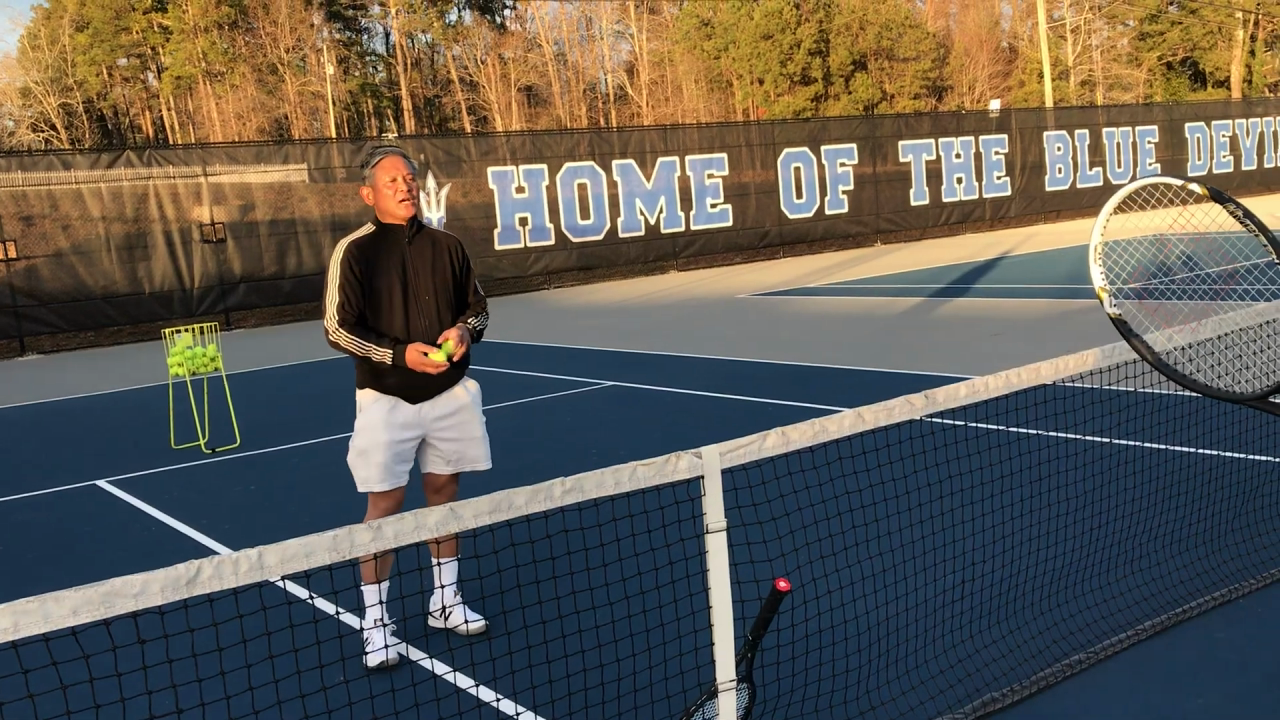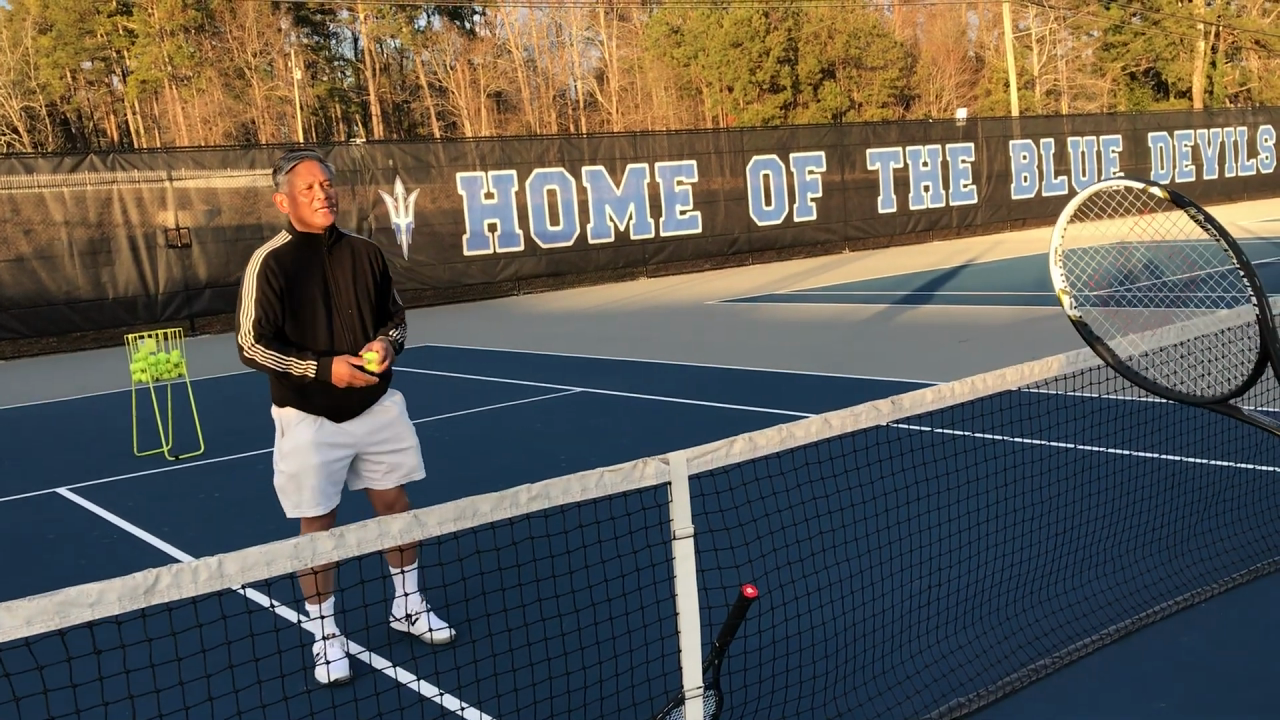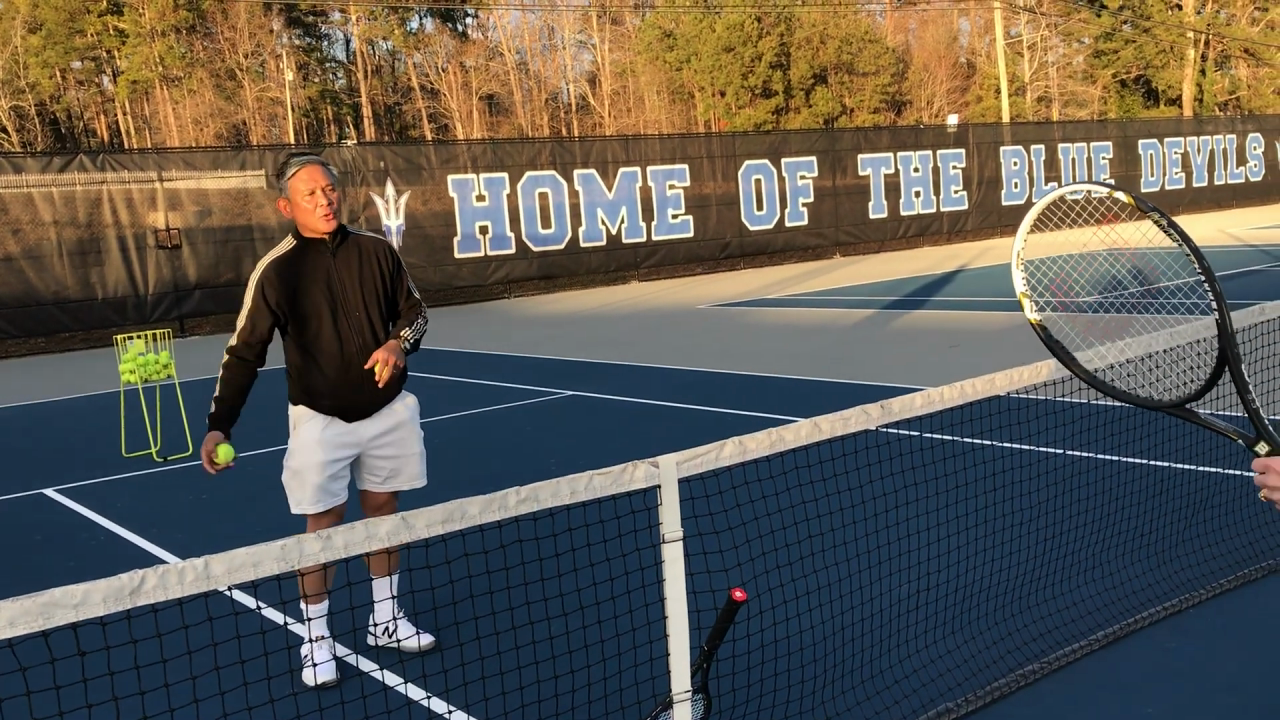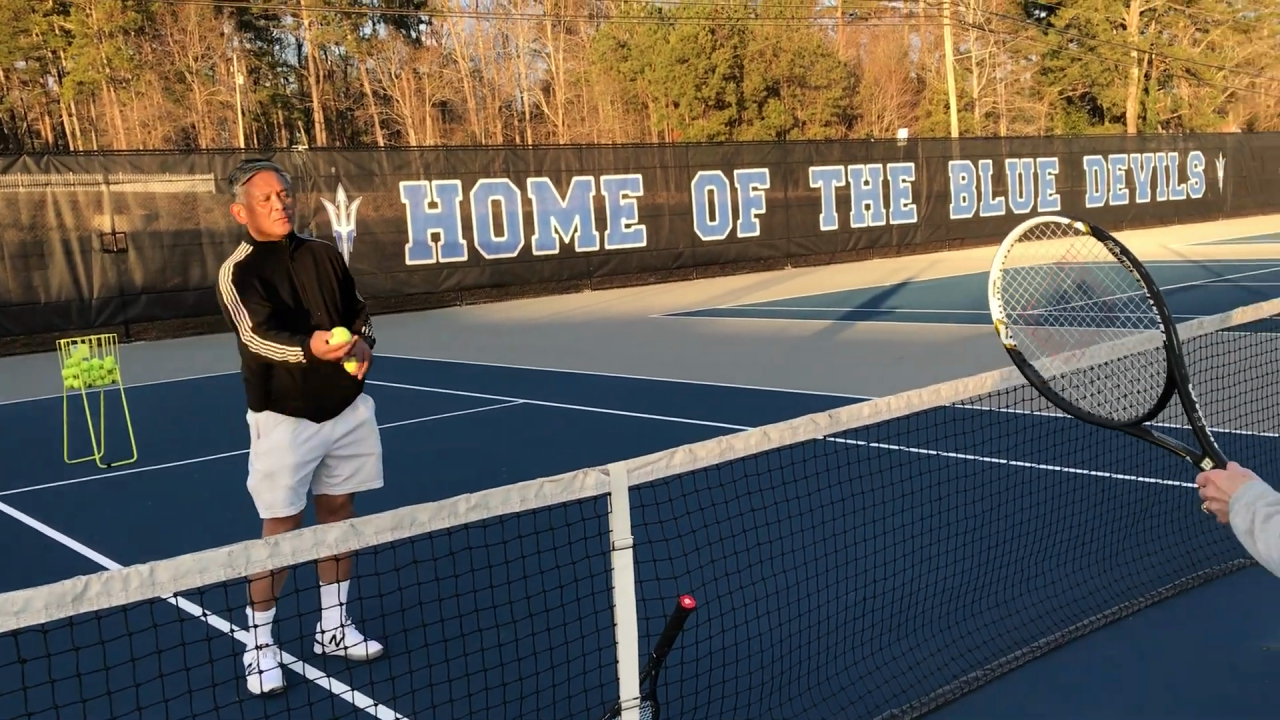
dt=0.7s
person 1, frame 1
left shoulder: (448, 245)
right shoulder: (354, 251)
left elbow: (477, 306)
right elbow: (338, 328)
left wrist: (465, 330)
right wrist: (399, 354)
left hip: (449, 391)
right hip: (386, 398)
left knee: (443, 492)
right knee: (385, 504)
left ankle: (445, 600)
right ankle: (375, 619)
person 1, frame 2
left shoulder: (365, 252)
right shoulder: (270, 263)
left elbow: (394, 315)
right elbow: (253, 347)
left wrist: (386, 343)
right wrist: (323, 368)
left hip: (376, 406)
right hip: (309, 419)
left knee: (394, 504)
right knee: (318, 526)
left ankle: (409, 606)
right ankle: (326, 637)
person 1, frame 3
left shoulder: (376, 250)
right shoulder: (276, 271)
left elbow: (414, 311)
right elbow: (242, 353)
left wrist: (399, 343)
right wrist: (218, 425)
left hip: (388, 408)
right hip: (321, 419)
left knee: (383, 511)
right knee: (323, 526)
left ankle: (386, 619)
right ankle: (317, 638)
person 1, frame 4
left shoulder: (325, 254)
right shoulder: (239, 272)
left elbow: (357, 312)
right elbow: (259, 336)
left wrist: (361, 341)
right wrist: (310, 347)
left hip: (346, 409)
right hip: (283, 419)
left knee: (337, 514)
right knee: (280, 530)
left ankle: (334, 626)
right ankle: (260, 644)
